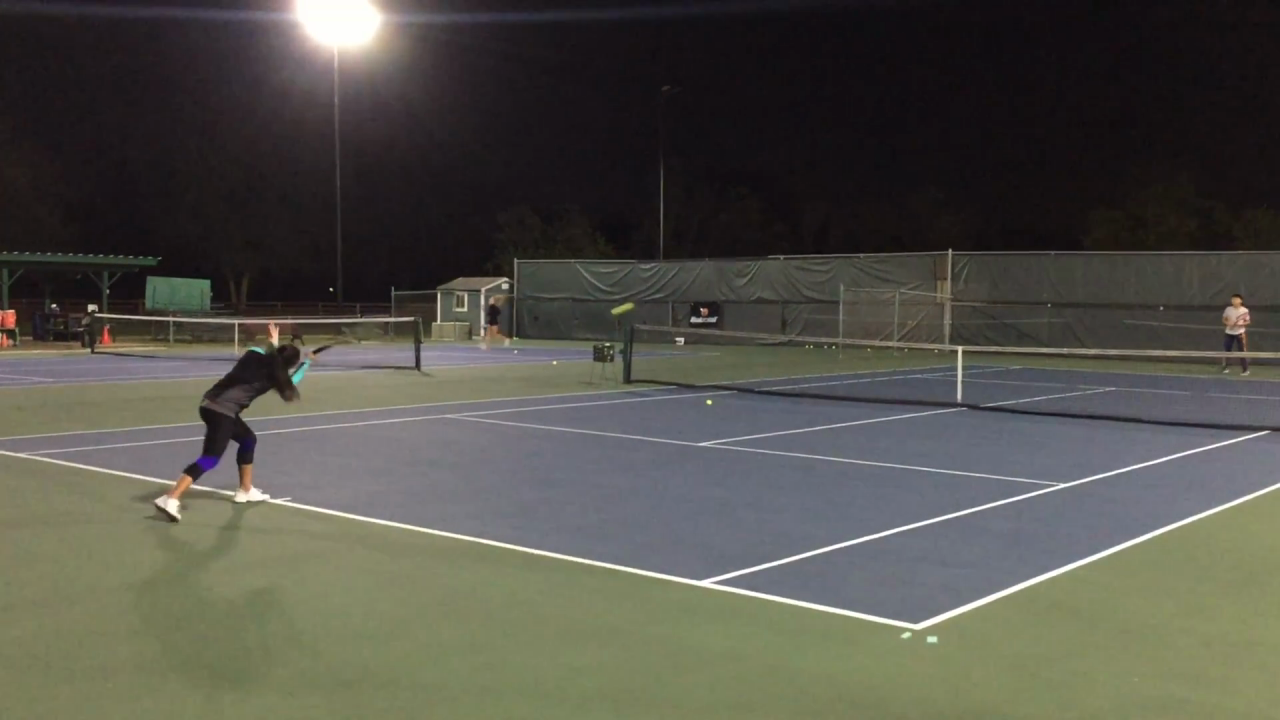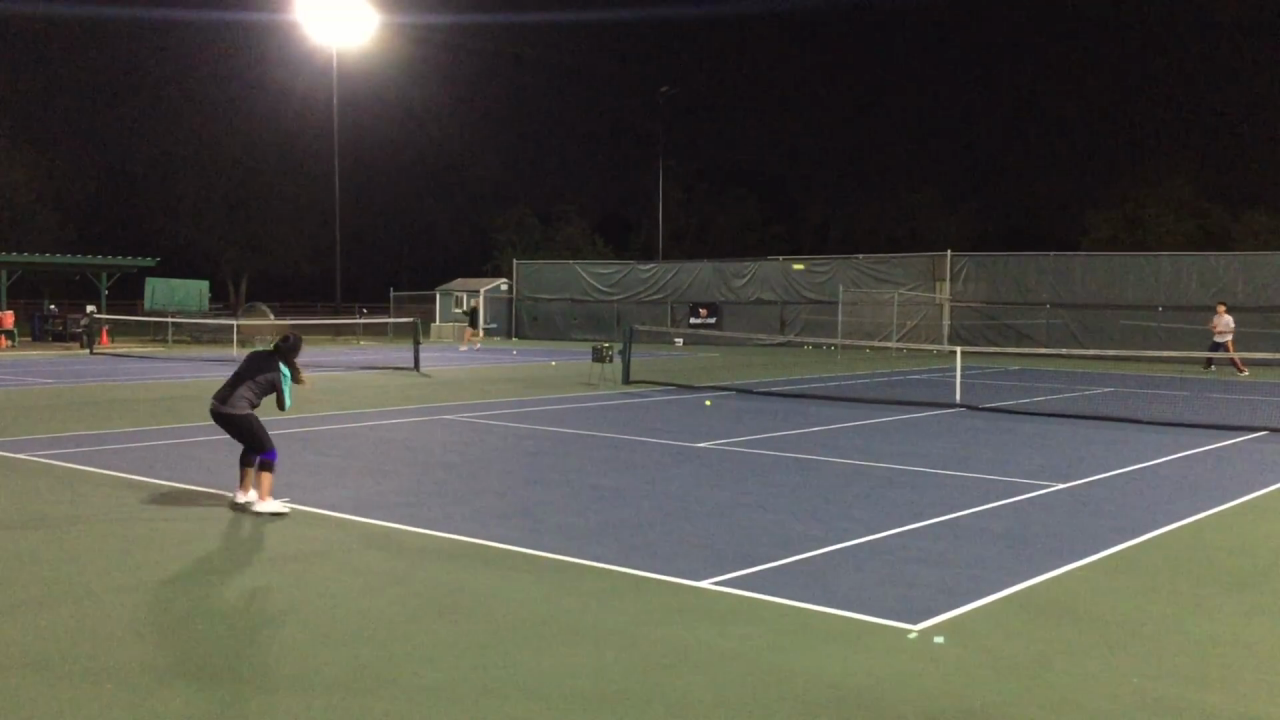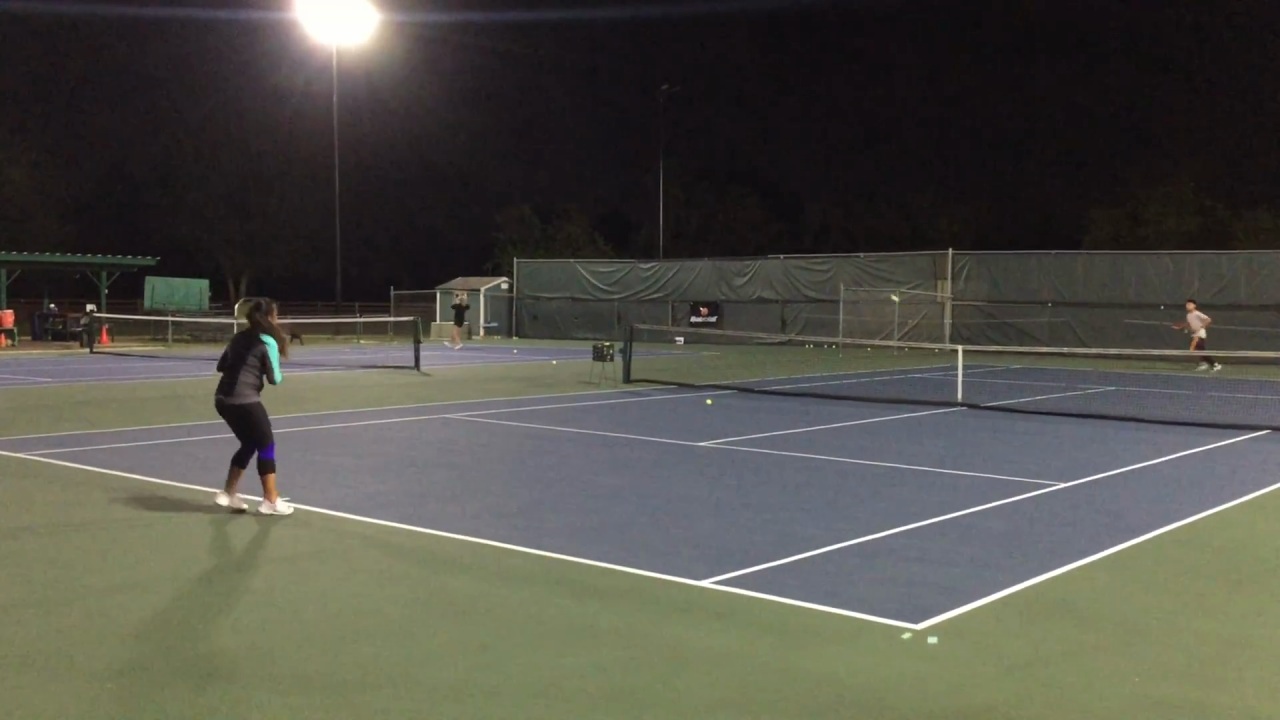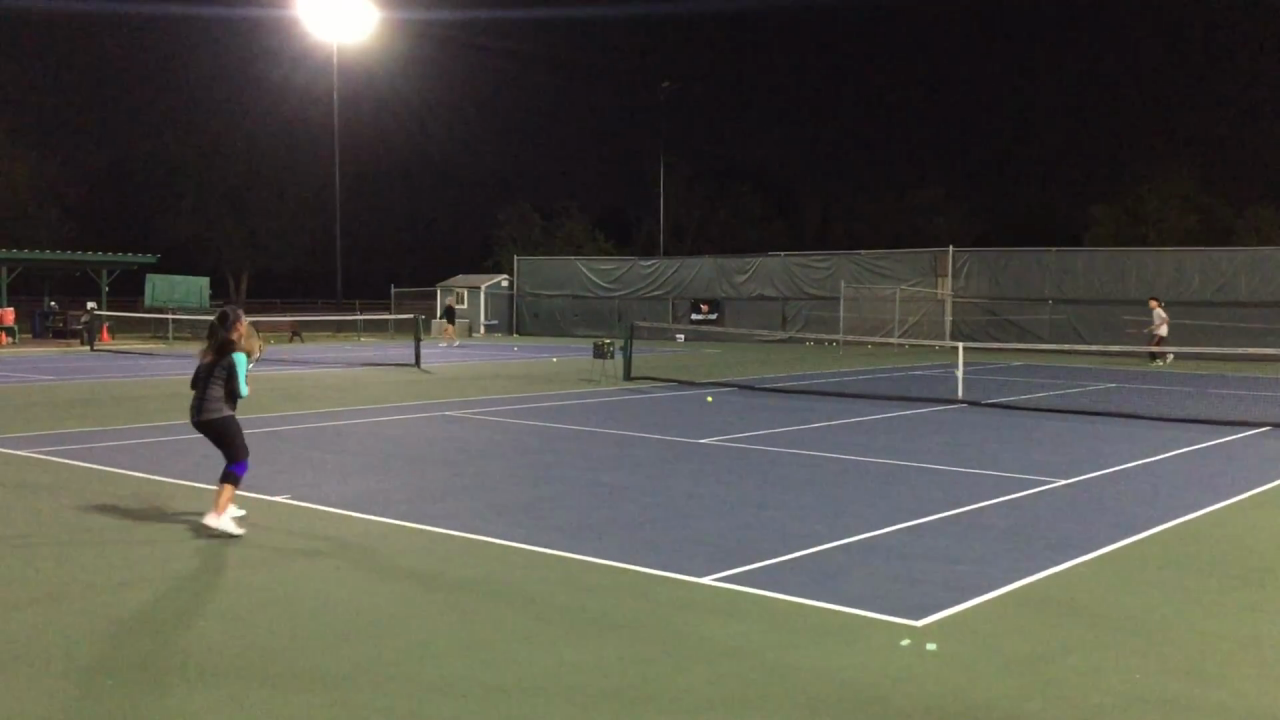
dt=0.3s
person 1, frame 1
left shoulder: (254, 353)
right shoulder: (276, 375)
right elbow: (291, 383)
left wrist: (273, 344)
right wrist: (306, 363)
left hip: (210, 405)
right hip: (221, 411)
left knee: (248, 439)
right knee: (210, 459)
left ankle: (245, 490)
right ankle: (170, 499)
person 1, frame 2
left shoulder: (255, 356)
right shoulder: (282, 372)
right elbow: (284, 406)
left hip: (219, 407)
right hip: (237, 411)
left knee: (254, 445)
right knee: (268, 453)
left ankle: (244, 492)
right ankle: (263, 501)
person 1, frame 3
left shoulder: (238, 339)
right shoulder: (268, 342)
left elbow: (221, 367)
right elbow: (274, 379)
right wrist: (270, 373)
left hip: (224, 399)
right hip: (245, 401)
left knee: (249, 444)
right knee: (266, 448)
left ankle: (227, 495)
right ankle: (270, 502)
person 1, frame 4
left shoulder: (211, 352)
right shoulder: (237, 355)
left elbow: (195, 384)
right elbow: (239, 392)
right wrist: (245, 387)
left hip: (200, 414)
right hip: (218, 415)
left knee: (235, 457)
right knee: (239, 462)
left ankle: (225, 506)
right ankle: (217, 516)
